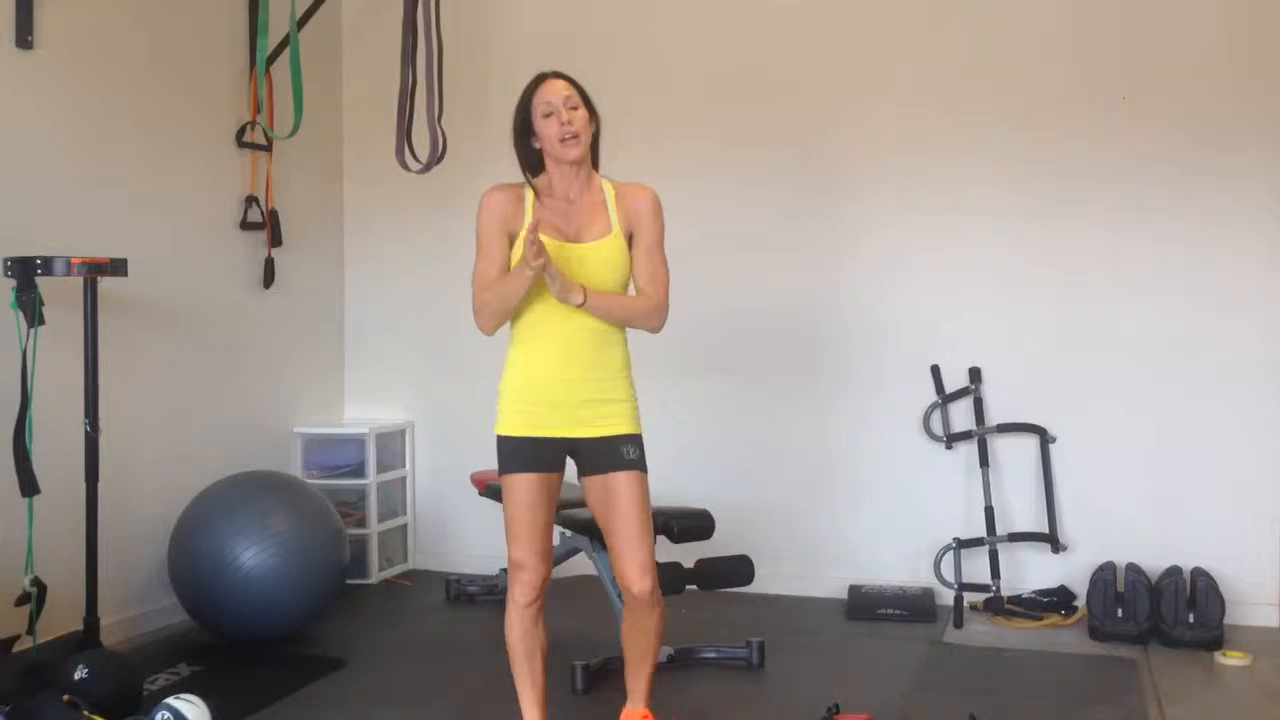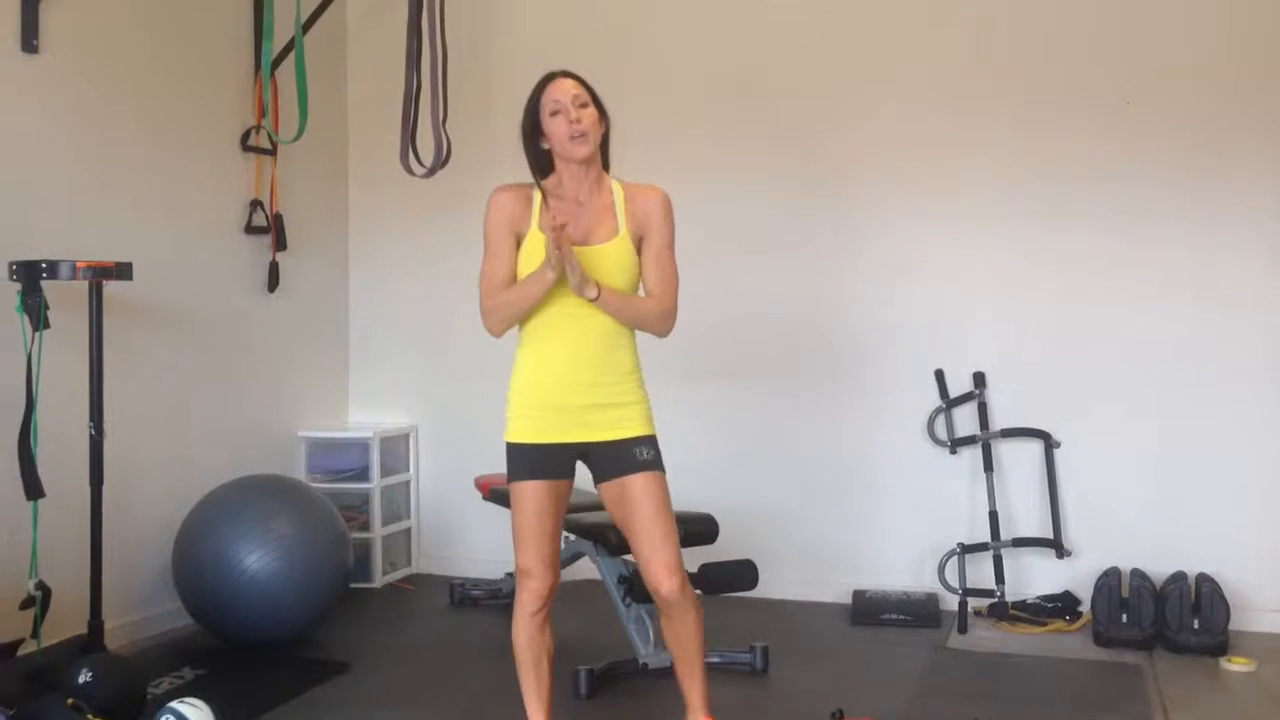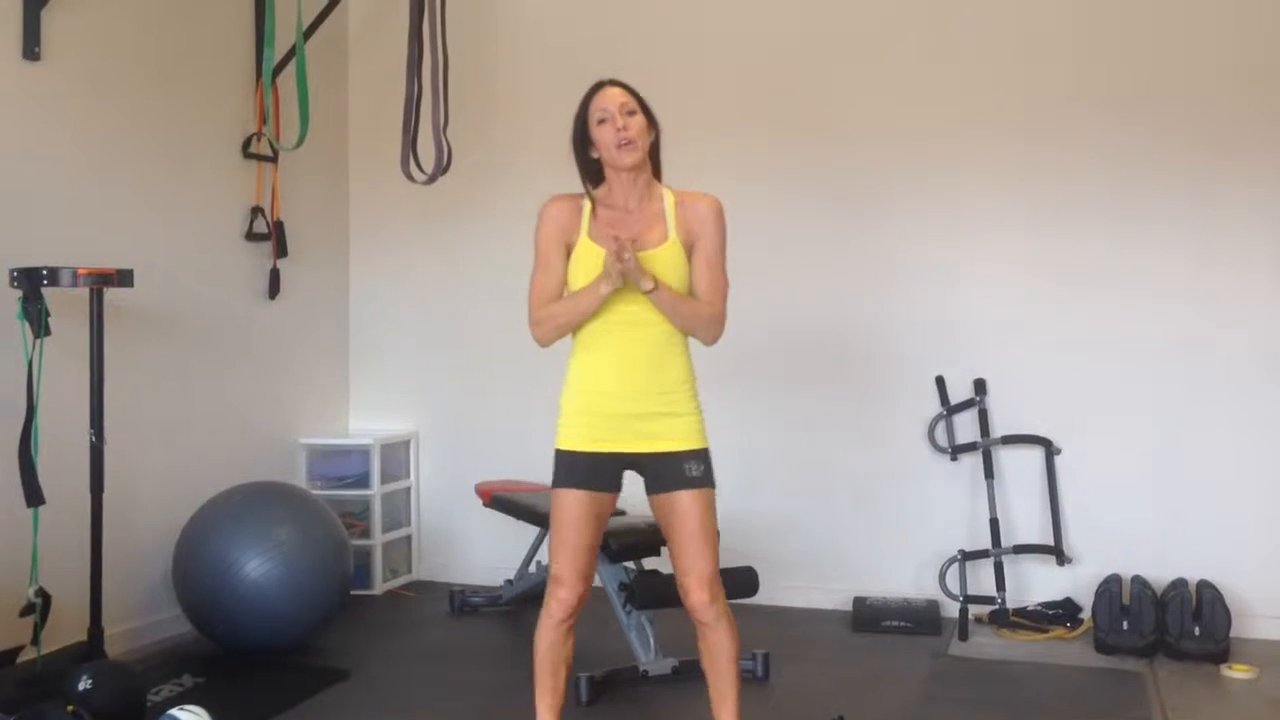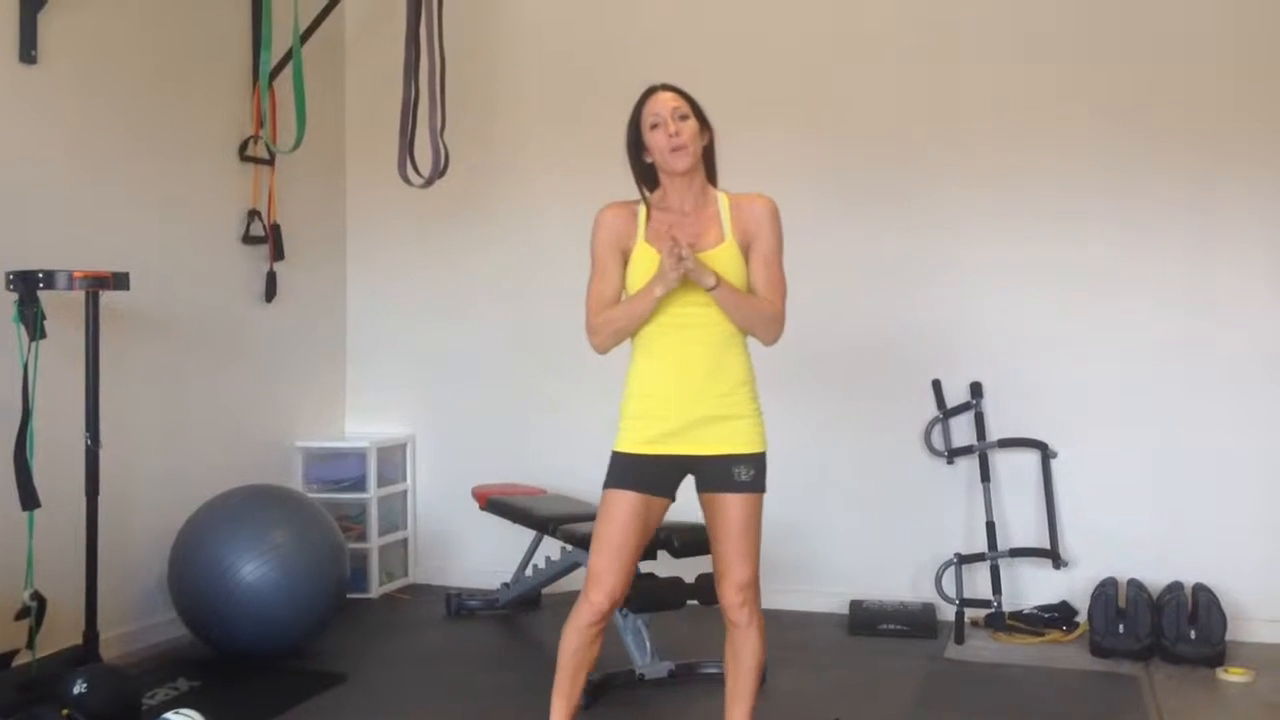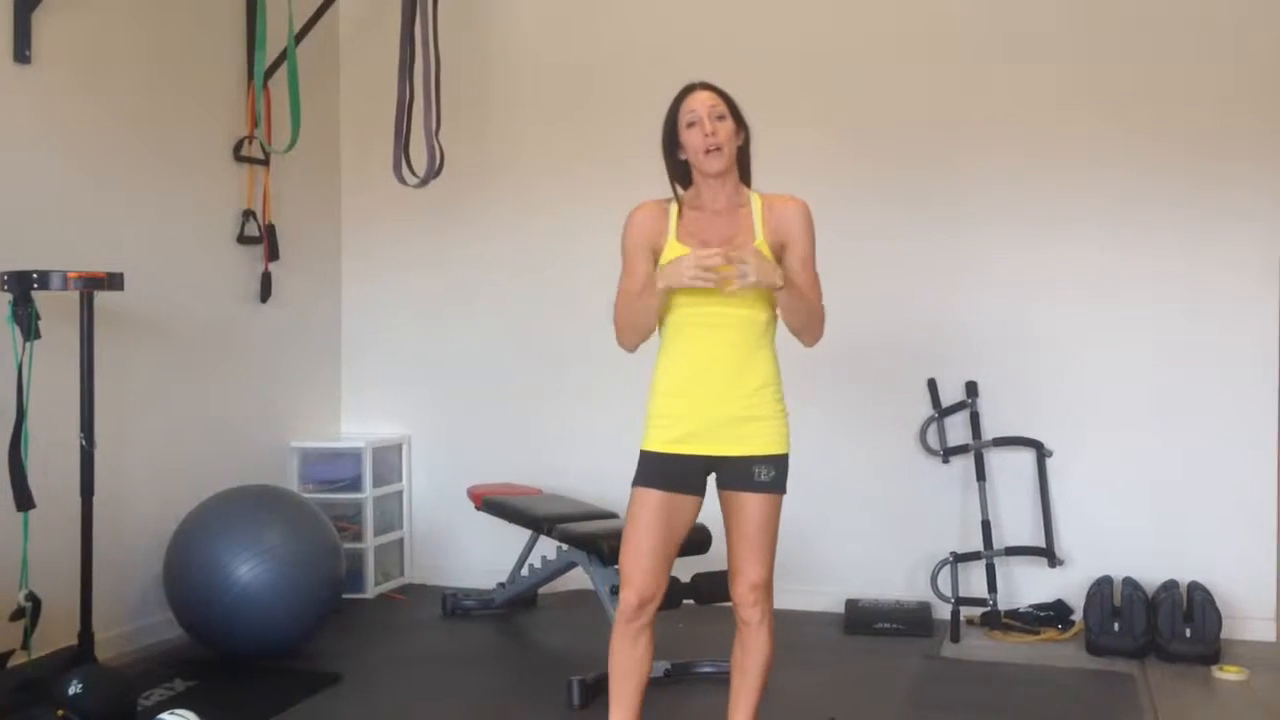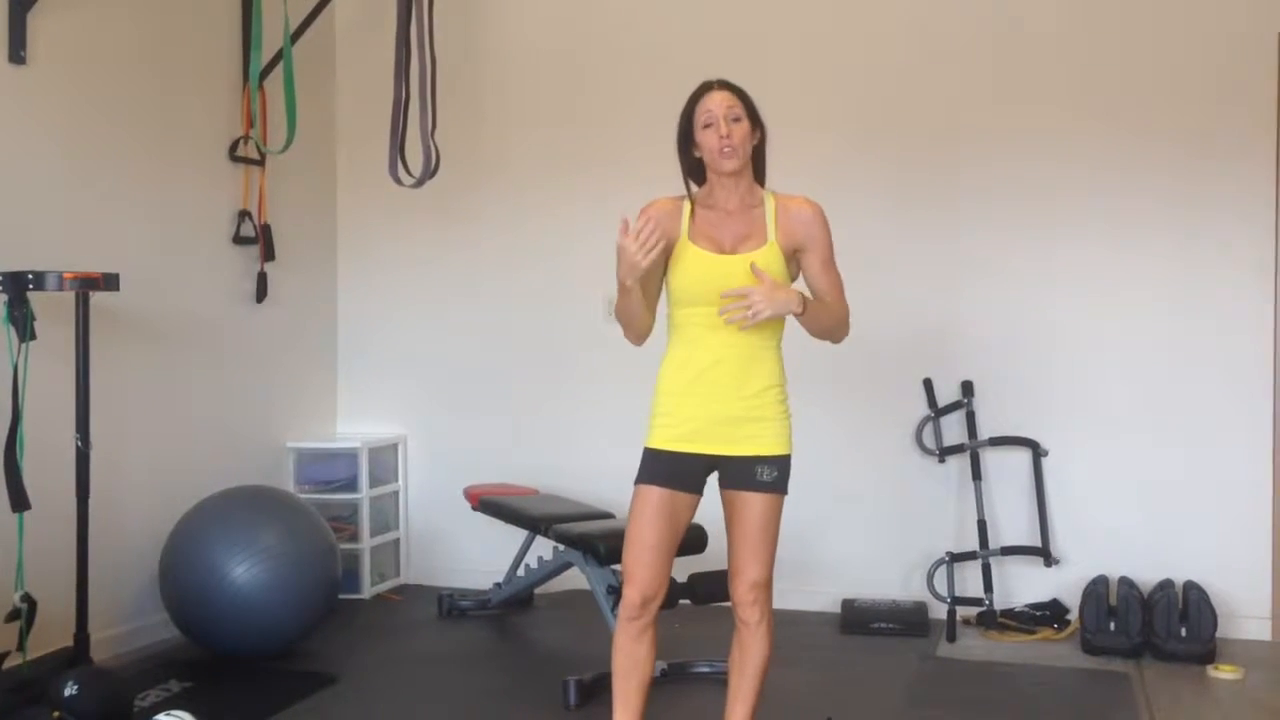
dt=0.3s
person 1, frame 1
left shoulder: (635, 202)
right shoulder: (505, 204)
left elbow: (654, 311)
right elbow: (487, 316)
left wrist: (573, 290)
right wrist: (528, 269)
left hip: (609, 413)
right hip: (530, 412)
left knee: (640, 583)
right knee: (527, 578)
person 1, frame 2
left shoulder: (646, 204)
right shoulder: (512, 205)
left elbow: (661, 316)
right elbow: (493, 316)
left wrist: (585, 284)
right wrist: (548, 271)
left hip: (620, 415)
right hip: (538, 416)
left knee: (669, 584)
right knee: (535, 587)
person 1, frame 3
left shoulder: (697, 211)
right shoulder: (562, 215)
left elbow: (711, 323)
right elbow: (542, 326)
left wrist: (645, 280)
right wrist: (606, 282)
left hip: (673, 425)
right hip: (589, 427)
left knee: (704, 596)
right knee: (564, 594)
person 1, frame 4
left shoulder: (752, 212)
right shoulder: (618, 222)
left elbow: (770, 325)
right elbow: (600, 334)
left wrist: (706, 276)
right wrist: (662, 282)
left hip: (730, 429)
right hip: (648, 431)
left knee: (739, 598)
right knee: (598, 599)
person 1, frame 5
left shoulder: (785, 215)
right shoulder: (650, 221)
left elbow: (811, 329)
right elbow: (627, 334)
left wrist: (774, 278)
right wrist: (665, 280)
left hip: (754, 428)
right hip: (674, 429)
left knee: (752, 599)
right knee: (636, 598)
person 1, frame 6
left shoulder: (798, 217)
right shoulder: (664, 217)
left elbow: (838, 325)
right elbow: (636, 332)
left wrist: (792, 303)
right wrist: (630, 279)
left hip: (758, 429)
right hip: (678, 425)
left knee: (751, 599)
right knee: (639, 595)
